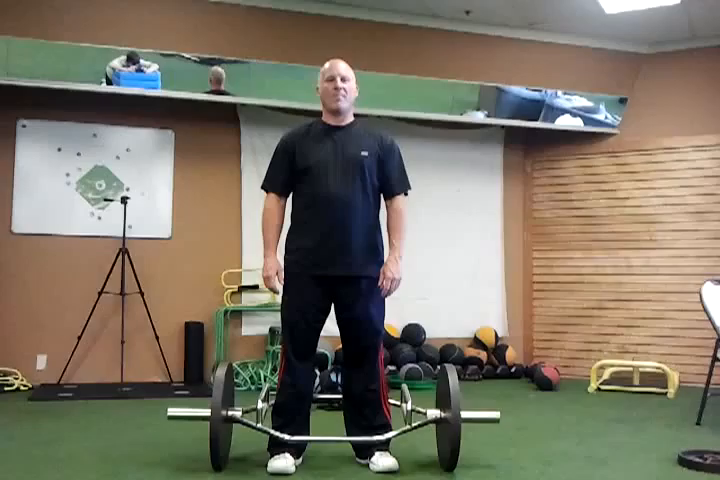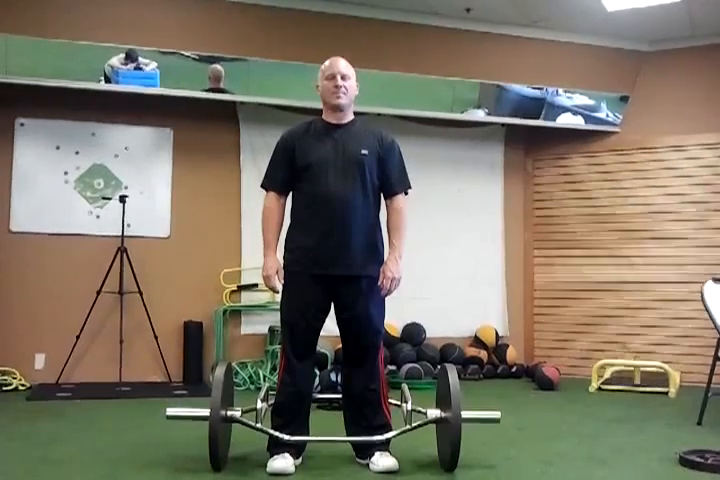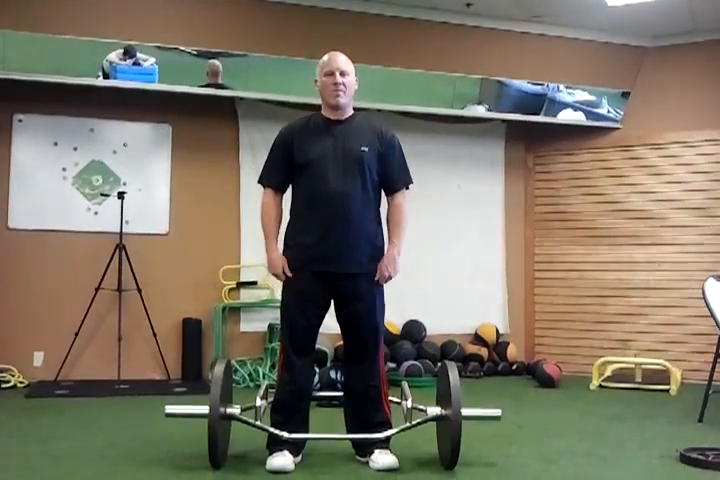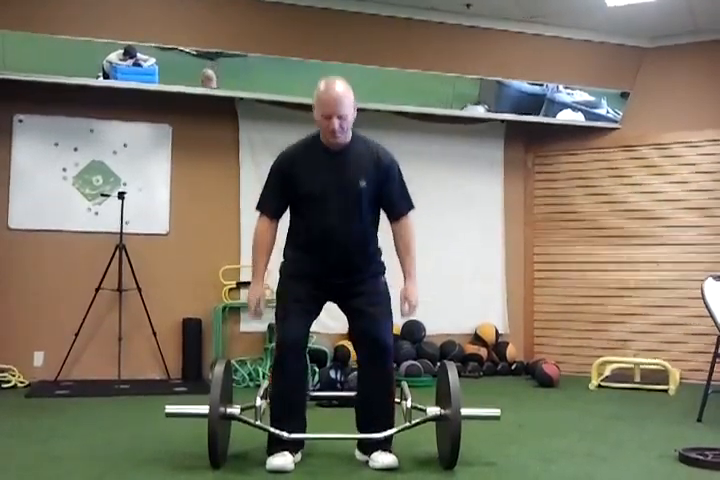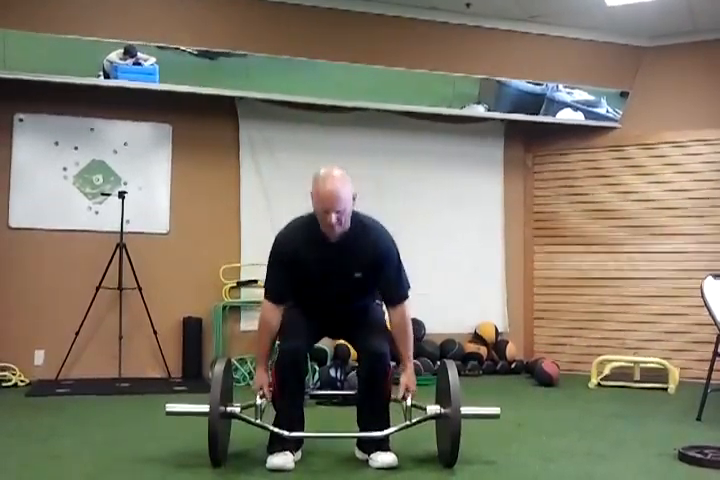
dt=0.5s
person 1, frame 1
left shoulder: (379, 143)
right shoulder: (295, 141)
left elbow: (396, 201)
right elbow: (275, 198)
left wrist: (395, 256)
right wrist: (270, 254)
left hip: (363, 269)
right hip: (305, 268)
left knee: (365, 355)
right knee: (296, 354)
left ankle: (372, 443)
right ankle: (286, 445)
person 1, frame 2
left shoulder: (380, 142)
right shoulder: (295, 140)
left elbow: (396, 201)
right elbow: (275, 197)
left wrist: (395, 256)
right wrist: (270, 254)
left hip: (363, 269)
right hip: (304, 268)
left knee: (365, 355)
right knee: (295, 355)
left ankle: (372, 444)
right ankle: (286, 445)
person 1, frame 3
left shoulder: (379, 136)
right shoulder: (294, 134)
left elbow: (398, 195)
right elbow: (271, 192)
left wrist: (394, 249)
right wrist: (272, 246)
left hip: (362, 267)
right hip: (304, 265)
left knee: (365, 355)
right knee: (296, 352)
left ankle: (372, 442)
right ankle: (285, 443)
person 1, frame 4
left shoulder: (378, 159)
right shoulder: (292, 159)
left elbow: (401, 219)
right elbow: (268, 219)
left wrist: (410, 279)
right wrist: (258, 279)
left hip: (363, 273)
right hip: (303, 273)
left knee: (378, 345)
right knee: (289, 344)
left ankle: (375, 442)
right ankle: (285, 443)
person 1, frame 5
left shoulder: (377, 240)
right shoulder: (290, 240)
left elbow: (398, 306)
right elbow: (273, 306)
left wrist: (408, 368)
right wrist: (262, 367)
left hip: (360, 311)
right hip: (305, 310)
left knee: (377, 354)
right knee: (290, 352)
left ankle: (373, 442)
right ankle: (285, 442)
